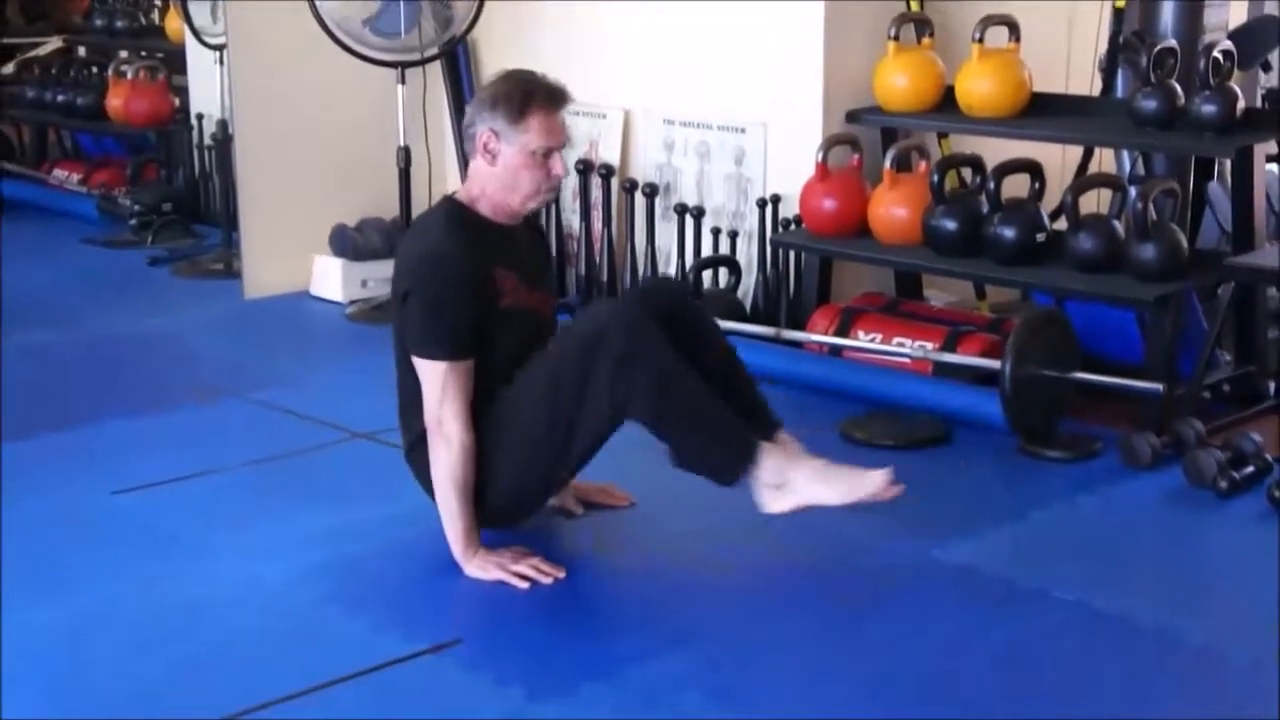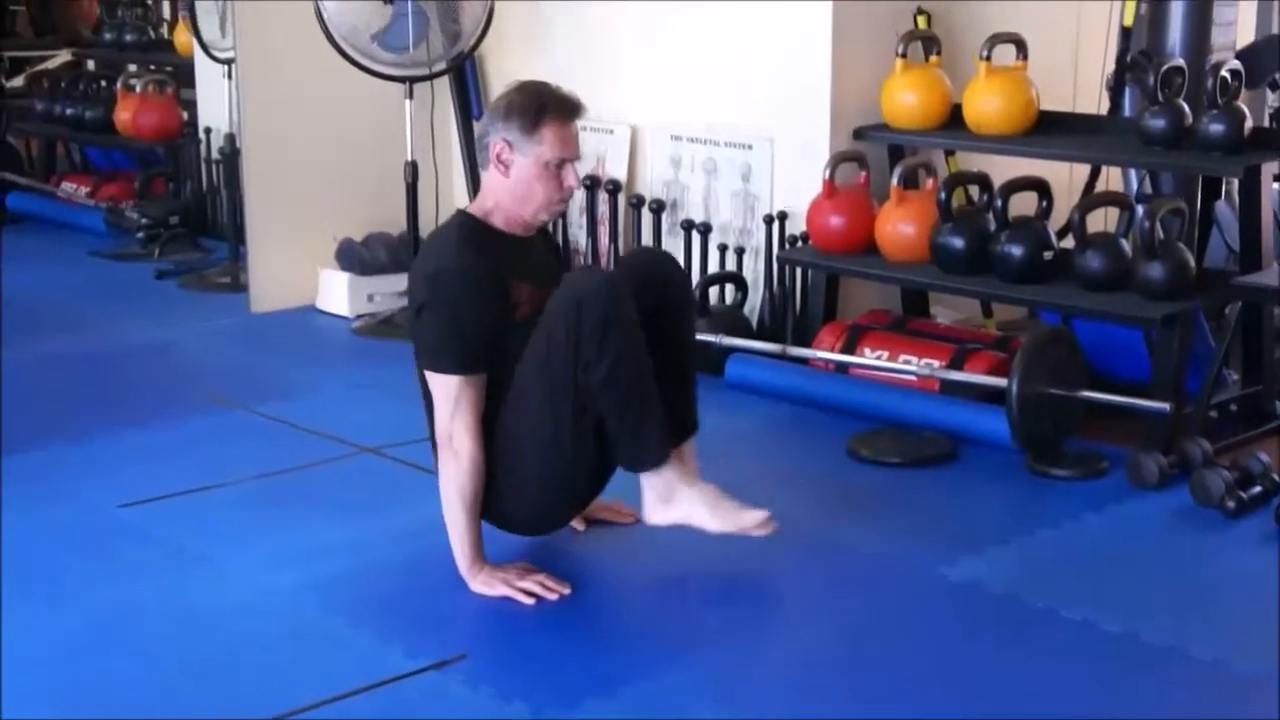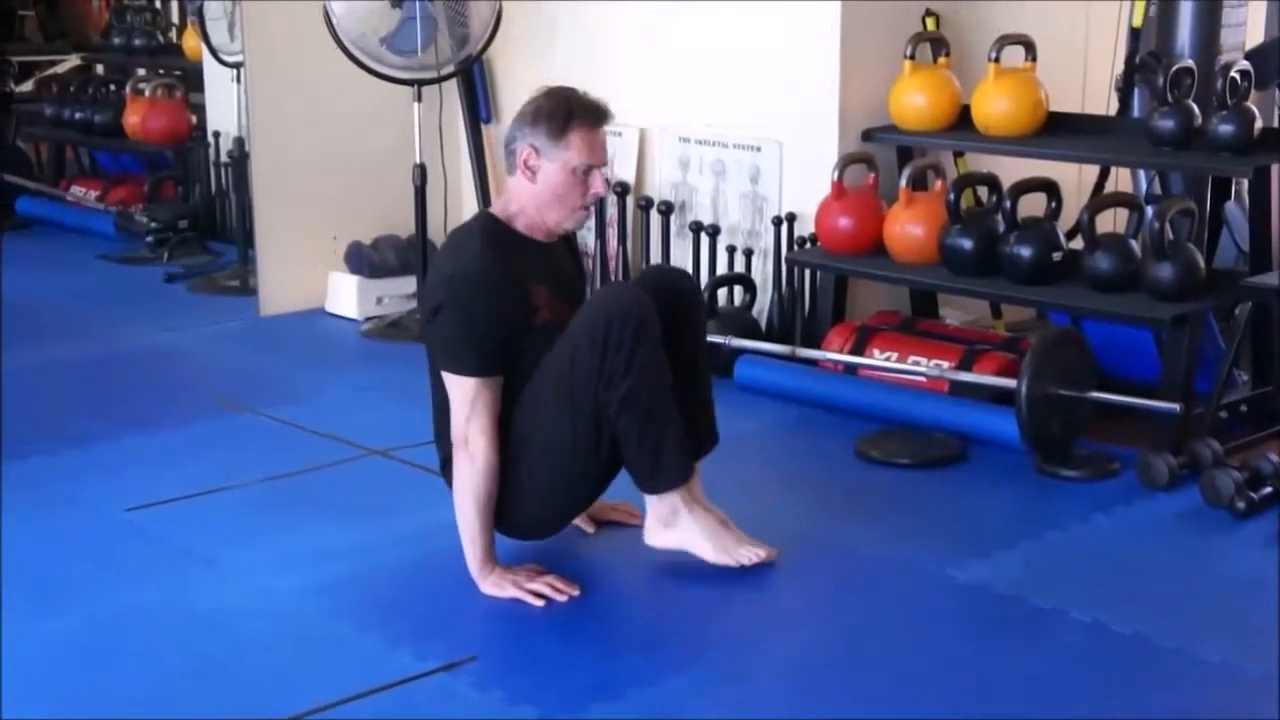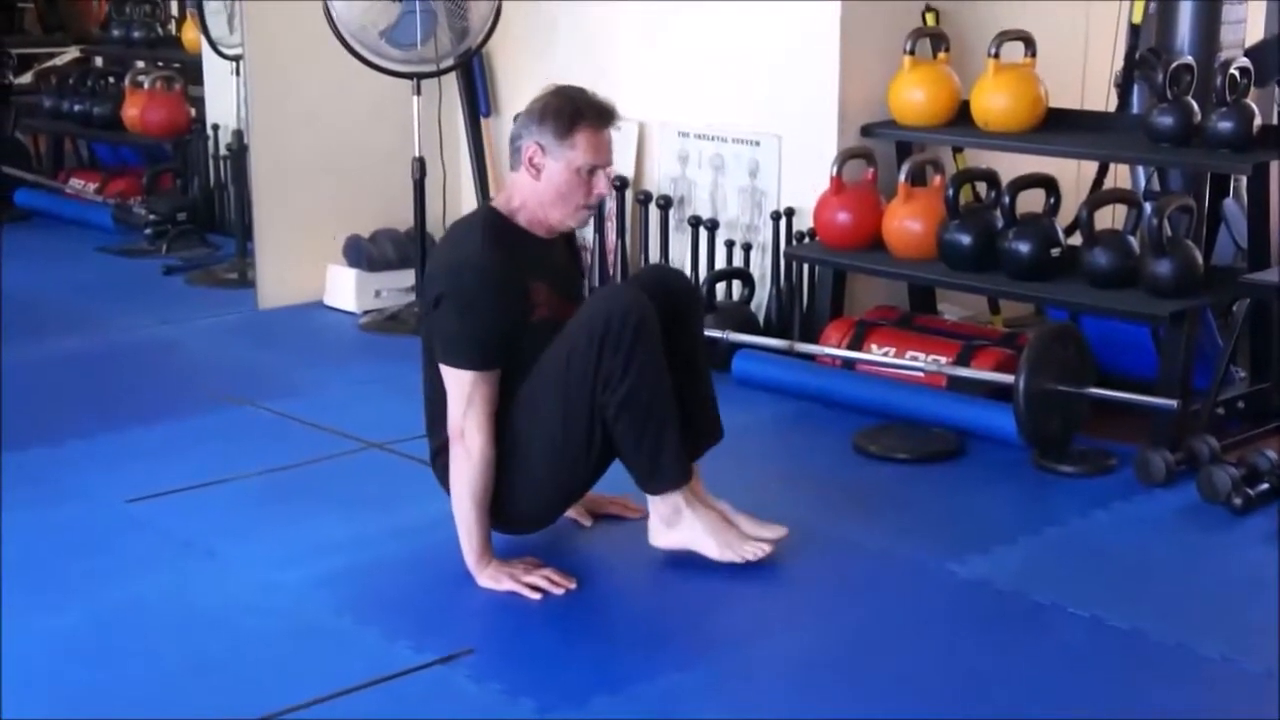
dt=0.3s
person 1, frame 1
left shoulder: (523, 231)
right shoulder: (442, 255)
right elbow: (445, 416)
left wrist: (556, 472)
right wrist: (469, 551)
left hip: (520, 444)
right hip: (482, 469)
left knee: (664, 303)
right knee: (617, 330)
left ankle: (774, 453)
right ankle: (769, 471)
person 1, frame 2
left shoulder: (535, 241)
right shoulder: (455, 267)
right elbow: (455, 430)
left wrist: (570, 494)
right wrist: (474, 568)
left hip: (557, 465)
right hip: (515, 483)
left knee: (654, 273)
right knee: (592, 295)
left ankle: (672, 470)
right ankle: (663, 484)
person 1, frame 3
left shoulder: (555, 244)
right shoulder: (475, 269)
right elbow: (471, 430)
left wrist: (576, 495)
right wrist: (484, 570)
left hip: (557, 465)
right hip: (519, 486)
left knee: (670, 290)
right knee: (621, 313)
left ankle: (678, 497)
right ankle: (669, 509)
person 1, frame 4
left shoulder: (555, 241)
right shoulder: (477, 262)
right elbow: (468, 424)
left wrist: (570, 485)
right wrist: (482, 563)
left hip: (543, 458)
right hip: (506, 481)
left knee: (665, 291)
right knee: (620, 315)
left ankle: (680, 495)
right ankle: (672, 508)
